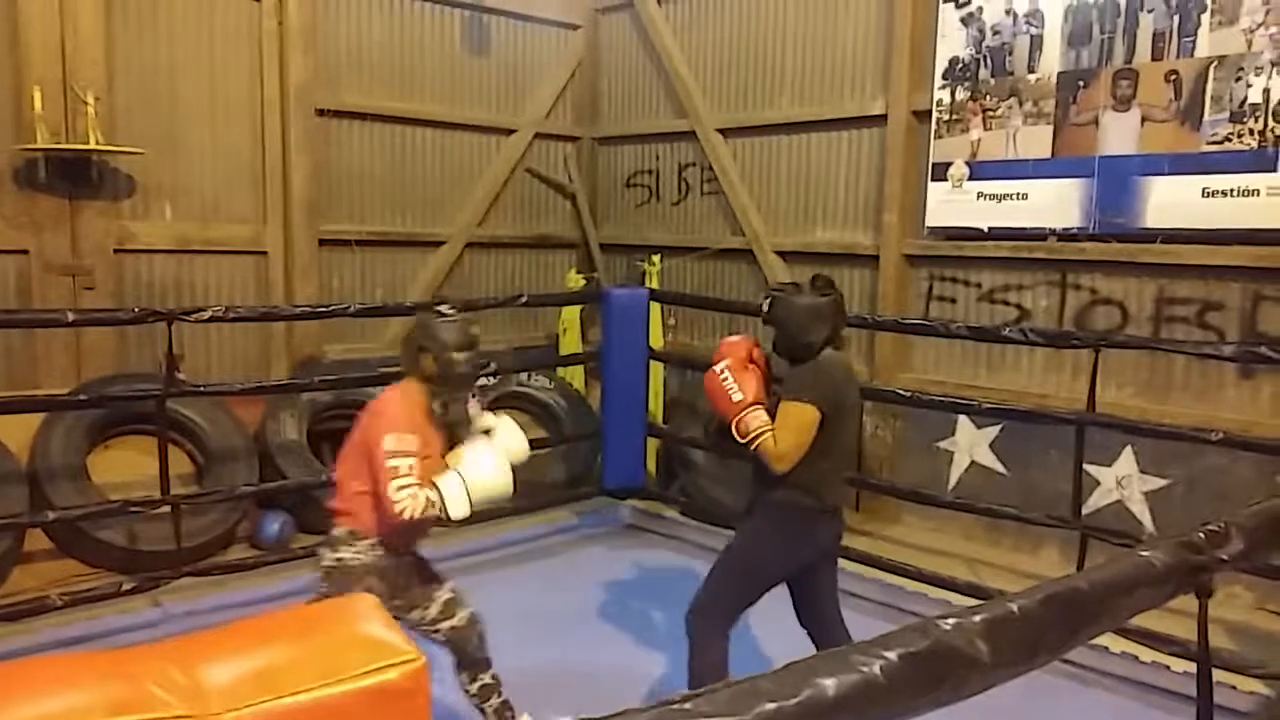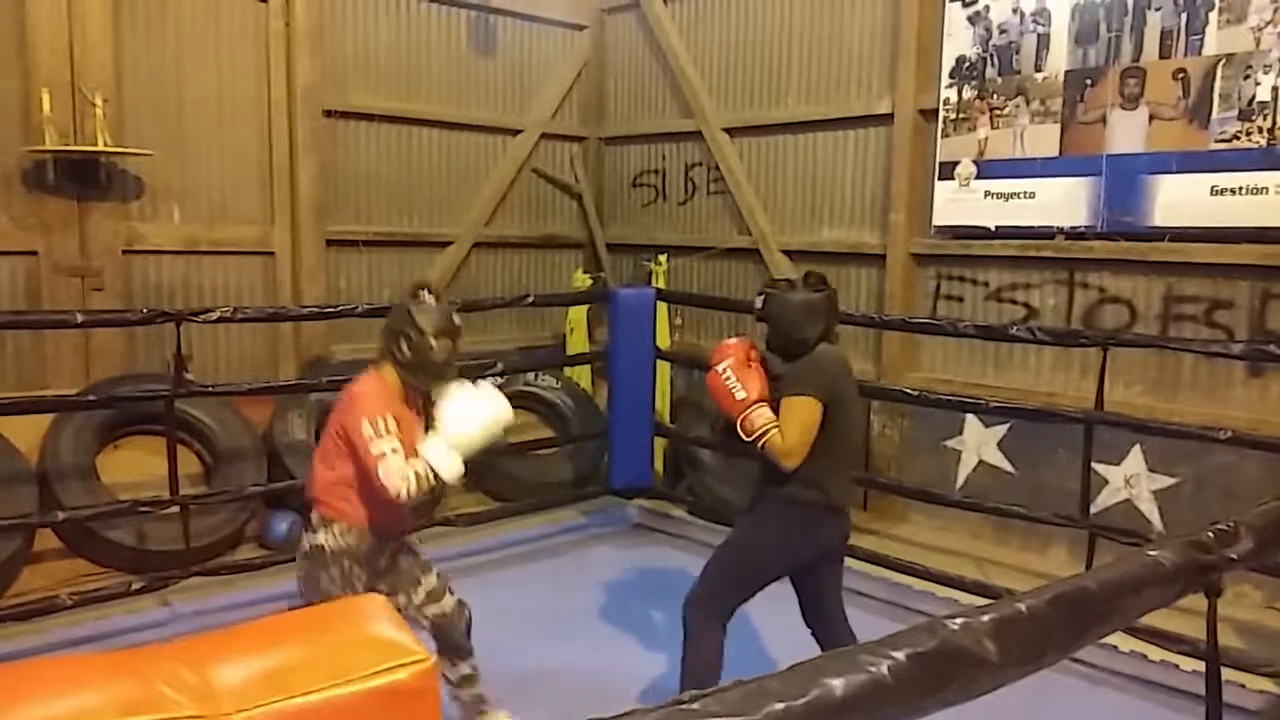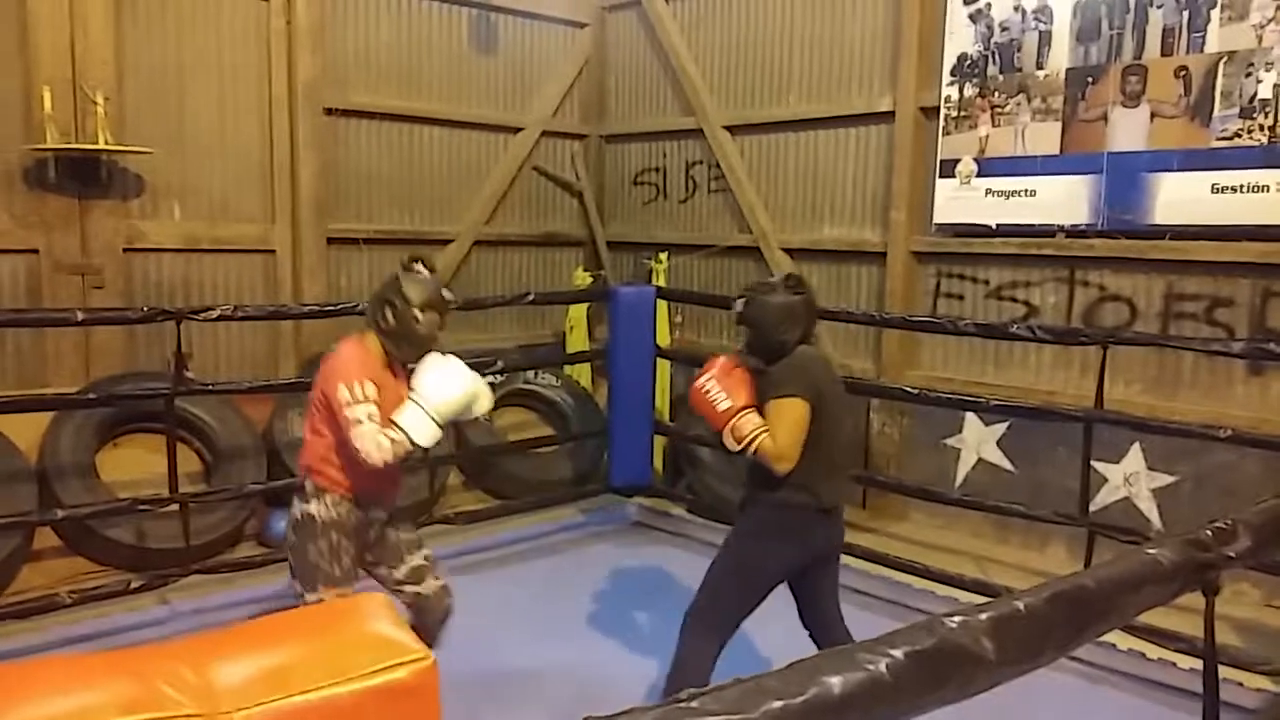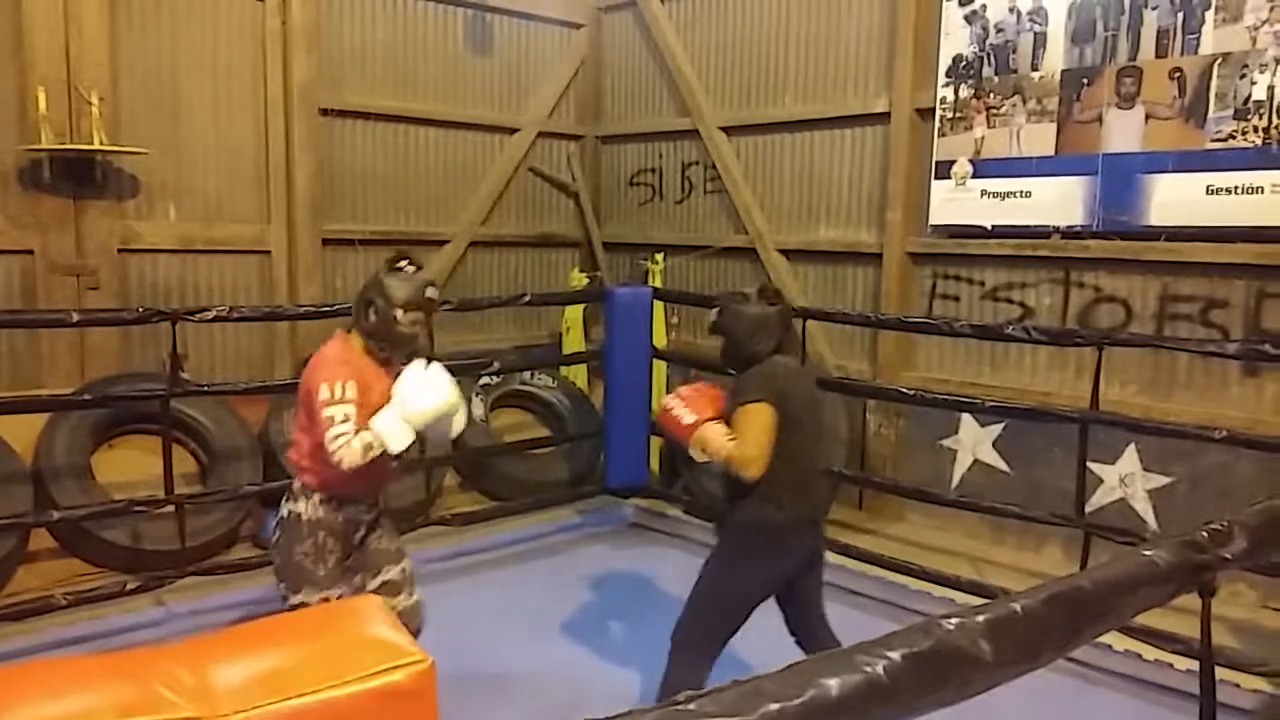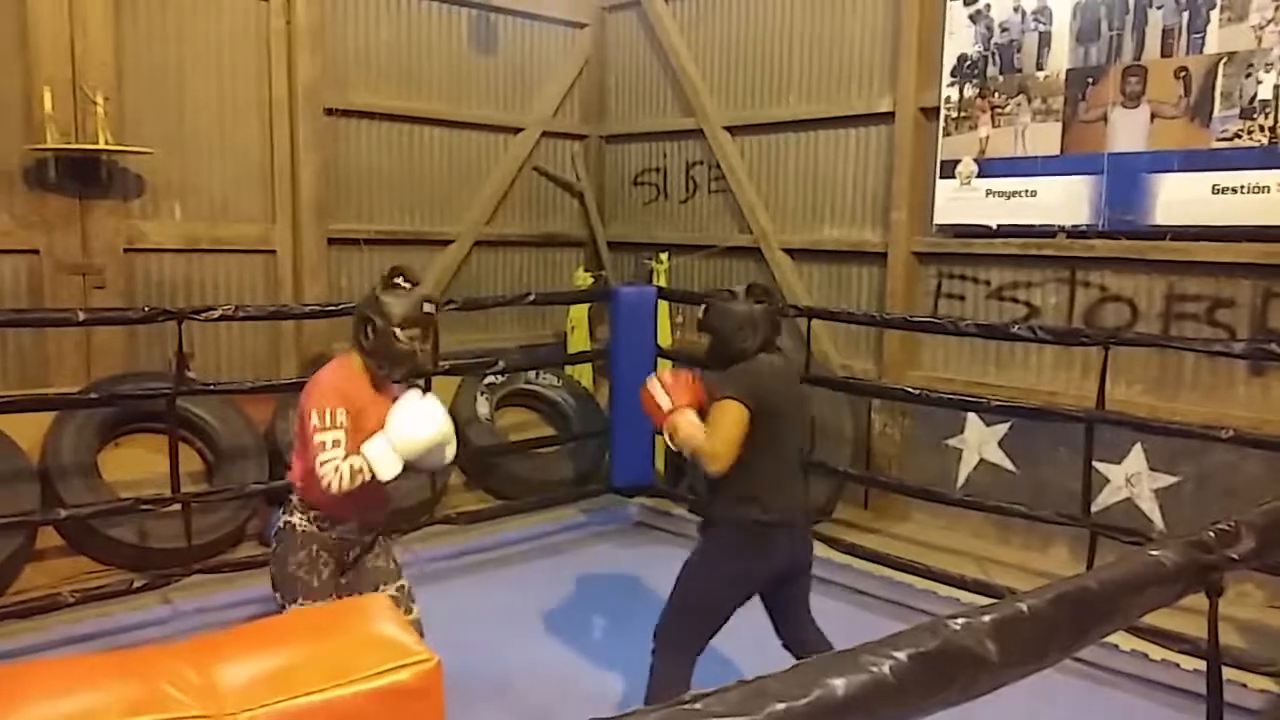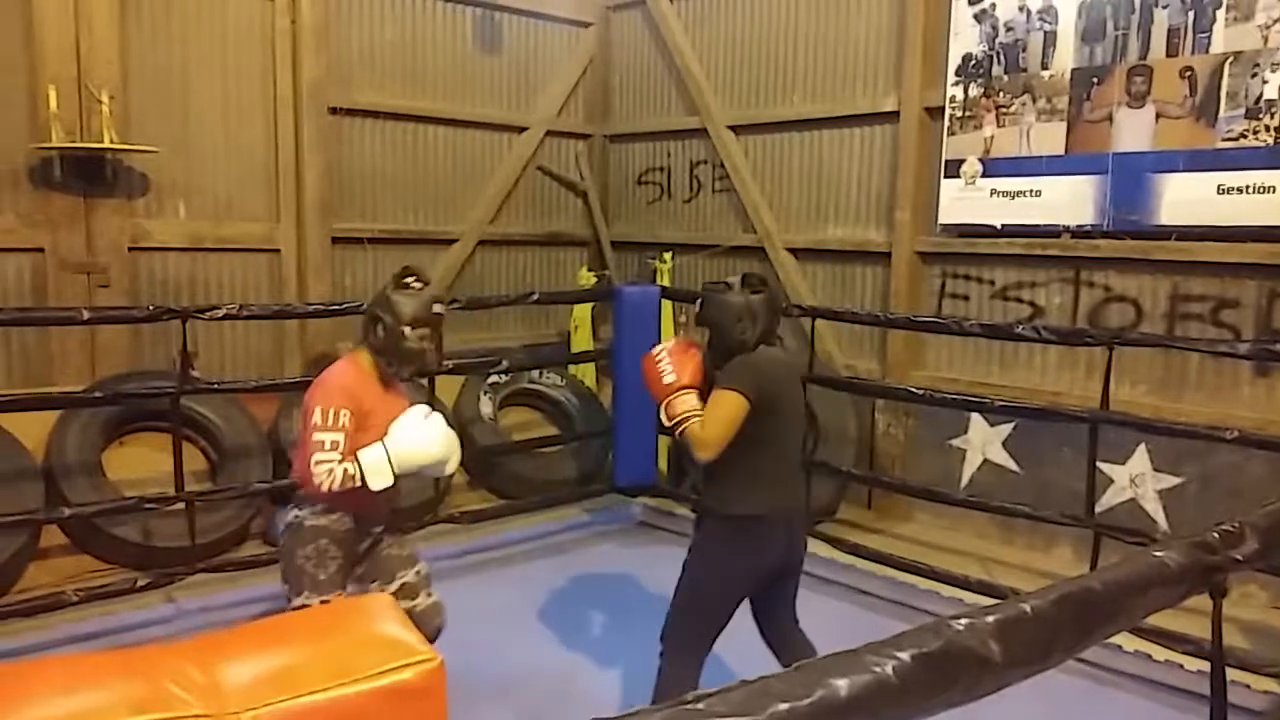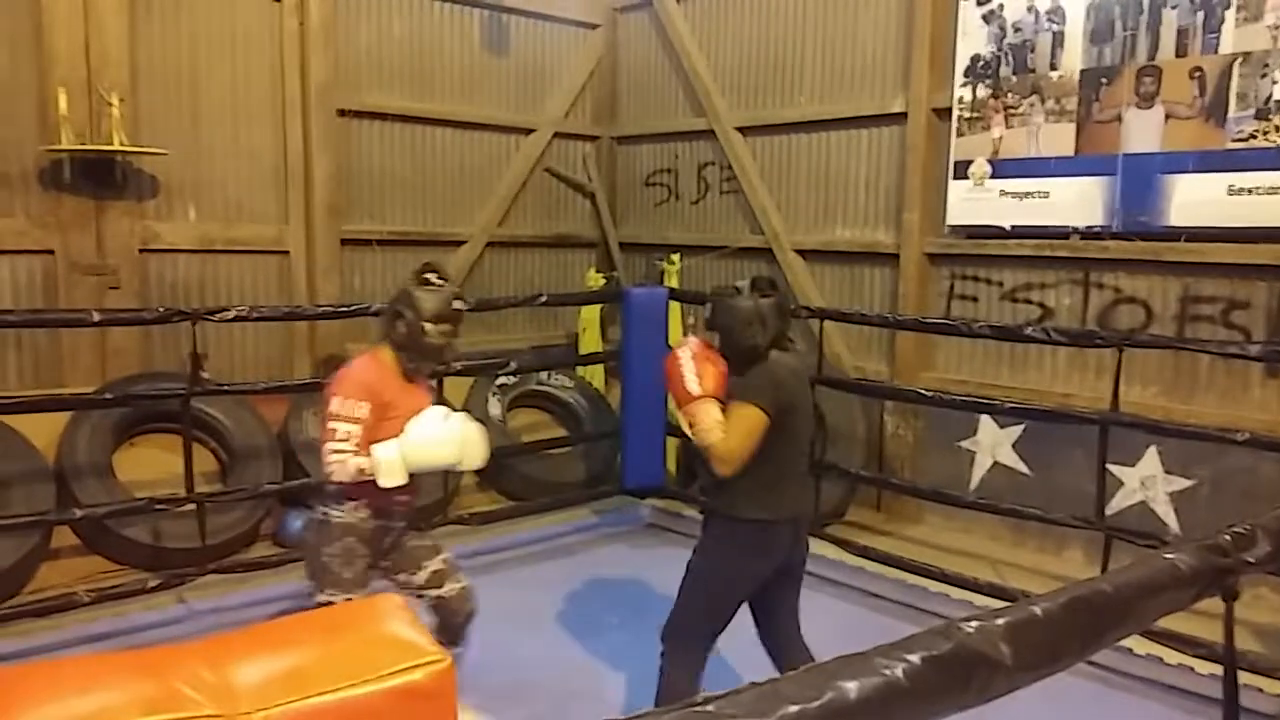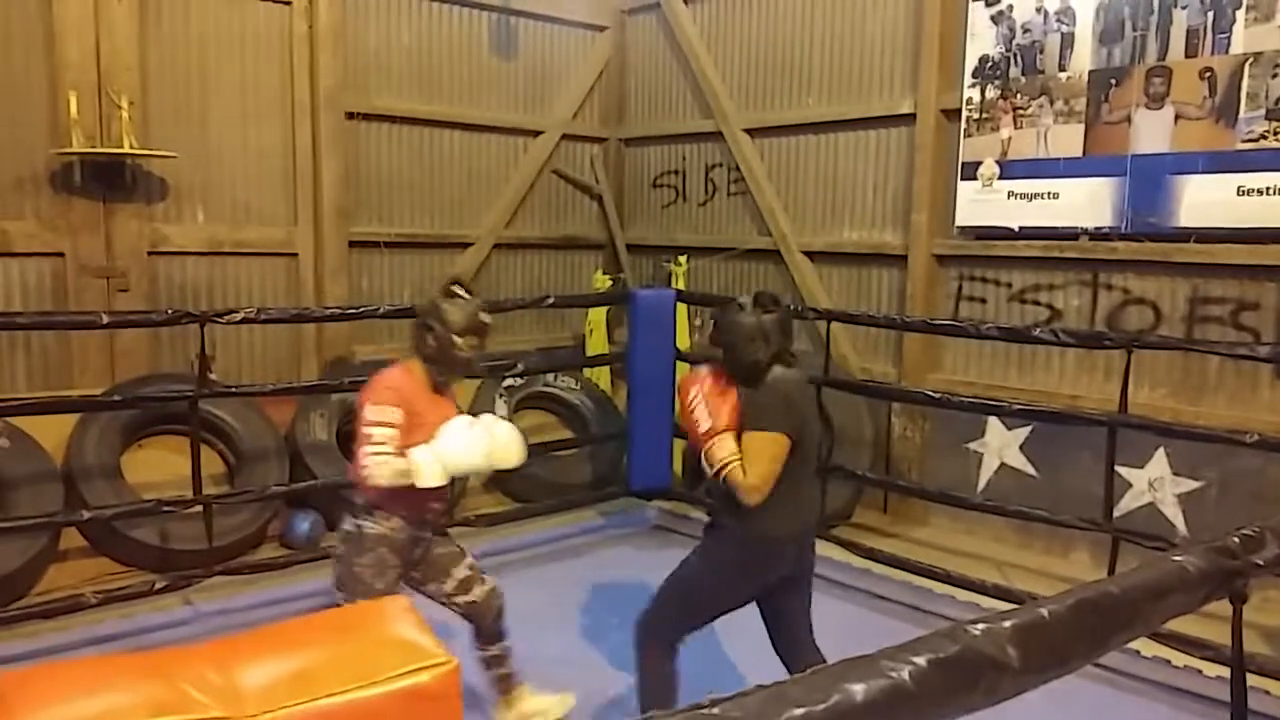
dt=0.1s
person 1, frame 1
left shoulder: (812, 377)
right shoulder: (835, 369)
left elbow: (781, 457)
left wrist: (745, 407)
right wrist: (760, 386)
left hip: (784, 517)
right hip: (822, 519)
left knee: (707, 617)
right knee: (826, 624)
person 1, frame 2
left shoulder: (808, 372)
right shoulder: (832, 364)
left elbow: (787, 452)
left wrist: (748, 404)
right wrist: (762, 386)
left hip: (789, 514)
right hip: (828, 518)
left knee: (703, 610)
right knee: (830, 624)
person 1, frame 3
left shoulder: (789, 374)
right shoulder: (817, 366)
left elbow: (780, 457)
left wrist: (734, 412)
right wrist: (750, 402)
left hip: (780, 520)
right hip: (823, 519)
left knee: (702, 628)
right knee: (828, 627)
person 1, frame 4
left shoulder: (759, 382)
right shoulder: (797, 376)
left elbow: (749, 465)
left wrist: (702, 430)
right wrist: (725, 421)
left hip: (759, 535)
right hip: (804, 531)
left knee: (691, 647)
right knee: (814, 633)
person 1, frame 5
left shoulder: (745, 379)
right shoulder: (784, 374)
left elbow: (714, 459)
left wrist: (678, 416)
right wrist: (705, 403)
left hip: (743, 536)
right hip: (791, 530)
left knee: (674, 645)
right knee: (802, 631)
person 1, frame 6
left shoulder: (746, 371)
right shoulder: (785, 365)
left elbow: (704, 446)
left wrist: (677, 392)
right wrist: (696, 387)
left hip: (736, 529)
right hip: (788, 525)
left knee: (681, 646)
right knee: (784, 633)
person 1, frame 7
left shoulder: (762, 381)
right shoulder: (788, 369)
left elbow: (723, 462)
left wrist: (697, 398)
right wrist: (710, 394)
left hip: (742, 533)
right hip: (788, 532)
left knee: (683, 645)
right knee: (785, 640)
person 1, frame 8
left shoulder: (769, 399)
right shoulder: (790, 384)
left elbow: (750, 488)
left wrist: (713, 433)
right wrist: (722, 420)
left hip: (746, 544)
right hip: (795, 543)
left knee: (654, 634)
right knee: (797, 645)
person 2, frame 1
left shoulder: (430, 409)
right shoulder: (395, 413)
left elbow: (435, 473)
right elbow: (405, 505)
left wrist: (483, 440)
right wrist: (470, 485)
left hip: (398, 557)
right hip: (357, 564)
left knee: (466, 633)
person 2, frame 2
left shoulder: (411, 392)
right shoulder: (369, 398)
right elbow: (397, 484)
left wrist: (470, 420)
right wrist: (452, 443)
left hip: (386, 542)
right hip: (339, 547)
left knee: (451, 618)
person 2, frame 3
left shoulder: (399, 362)
right shoulder: (351, 364)
right elbow: (375, 450)
left wrist: (462, 396)
right wrist: (428, 408)
left hip: (377, 511)
right hip: (329, 517)
left knee: (434, 602)
person 2, frame 4
left shoulder: (387, 361)
right shoulder: (334, 364)
right elbow: (344, 453)
left wrist: (437, 414)
right wrist: (404, 413)
left hip: (365, 514)
right hip: (315, 517)
left knee: (406, 618)
person 2, frame 5
left shoulder: (387, 382)
right shoulder: (332, 386)
left elbow: (383, 449)
right elbow: (330, 477)
left wrist: (425, 441)
right wrist: (398, 443)
left hip: (362, 532)
right hip: (312, 536)
person 2, frame 6
left shoulder: (392, 380)
right shoulder: (339, 384)
right elbow: (324, 476)
left wrist: (429, 452)
right wrist: (394, 453)
left hip: (371, 527)
right hip: (320, 529)
left knee: (426, 619)
person 2, frame 7
left shoulder: (417, 376)
right shoulder: (361, 379)
right elbow: (339, 467)
left wrist: (450, 448)
right wrist: (412, 453)
left hip: (394, 519)
right hip: (348, 522)
left knee: (458, 603)
person 2, frame 8
left shoulder: (442, 392)
right shoulder: (390, 387)
right elbow: (374, 471)
left wrist: (489, 451)
right wrist: (443, 457)
left hip: (424, 533)
right hip: (377, 534)
left knee: (486, 604)
